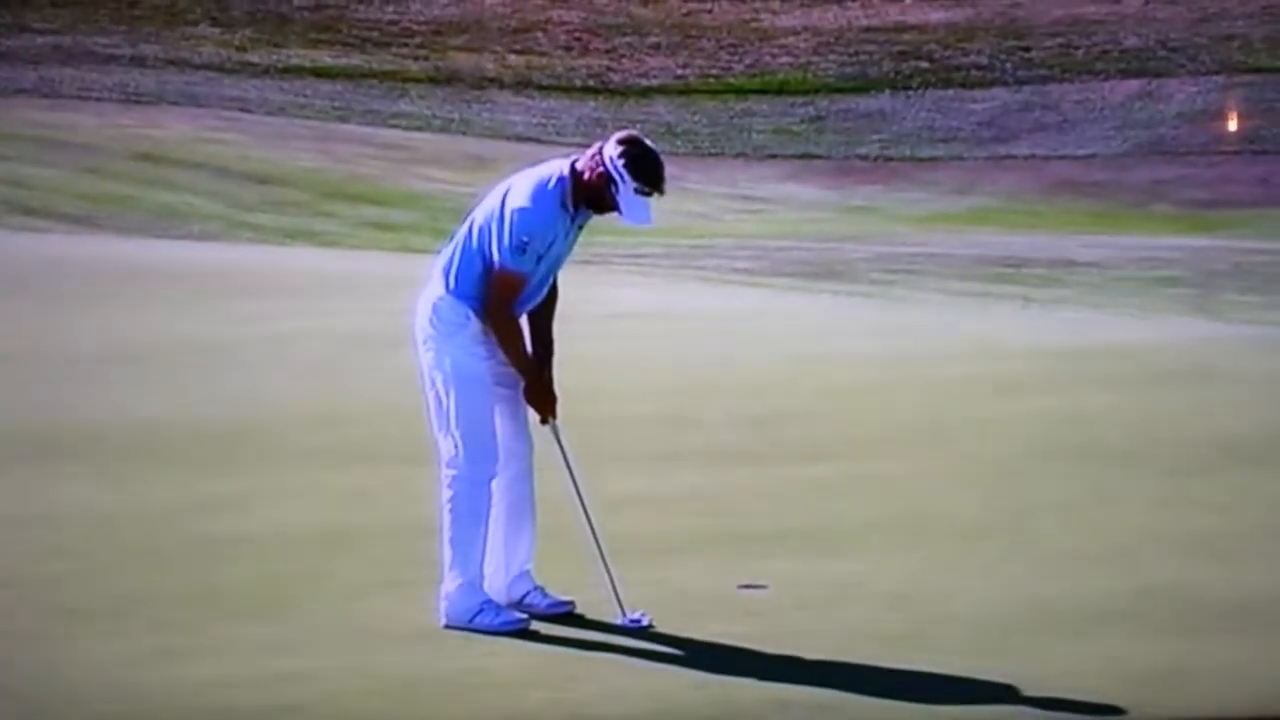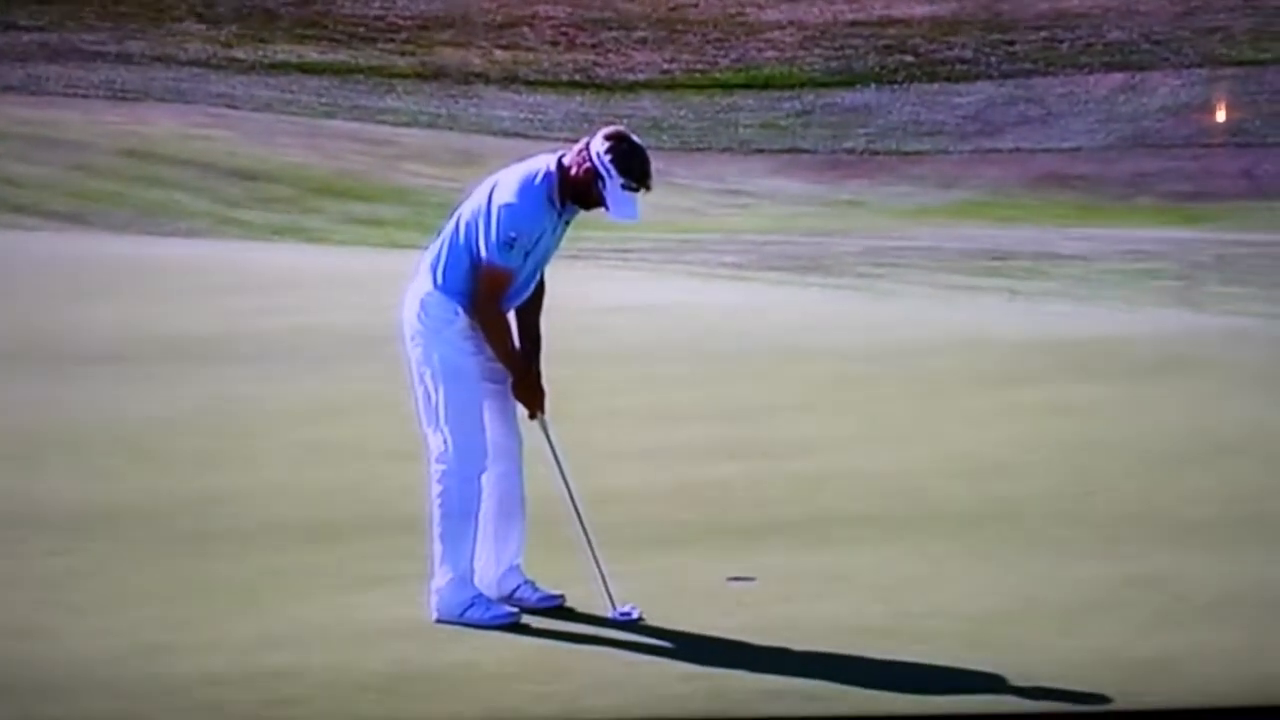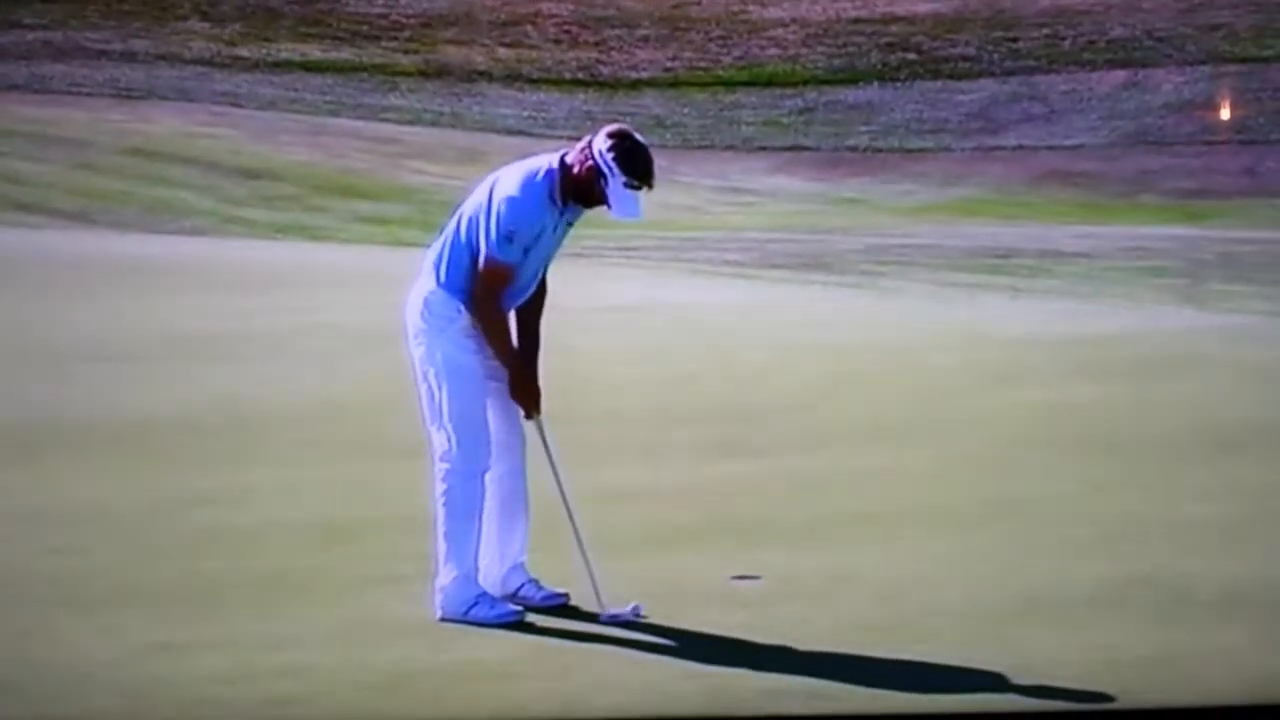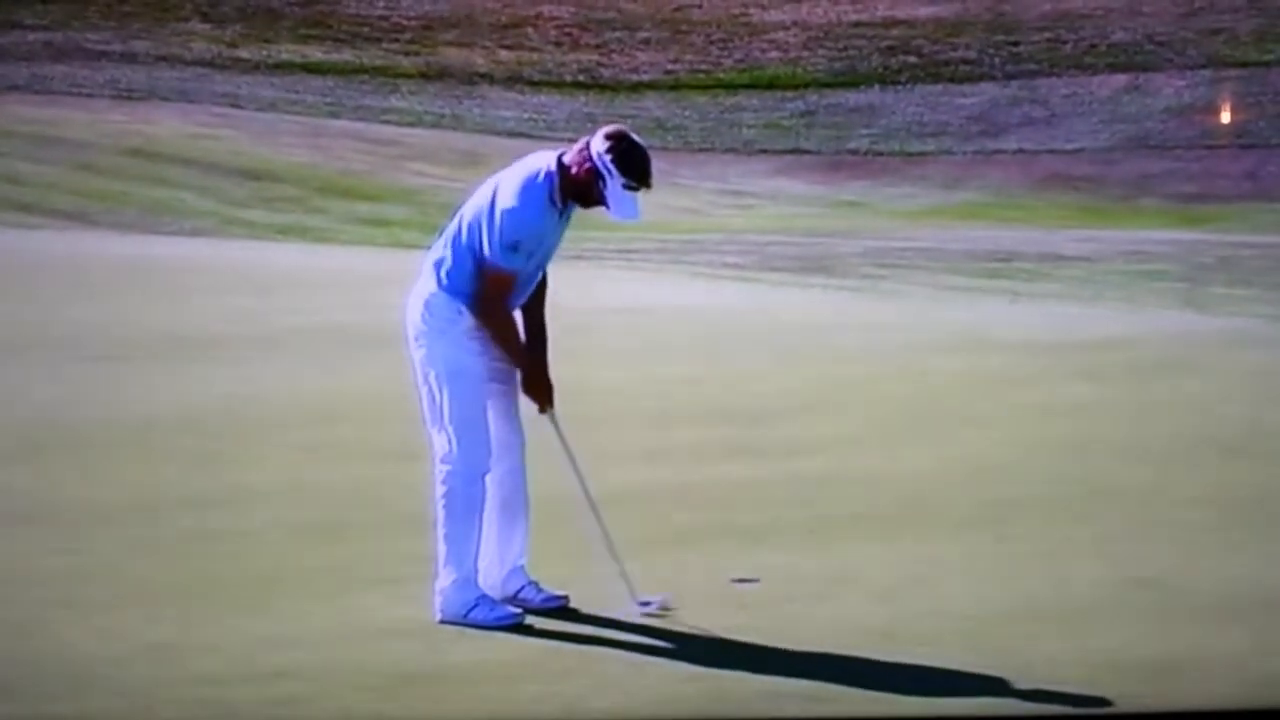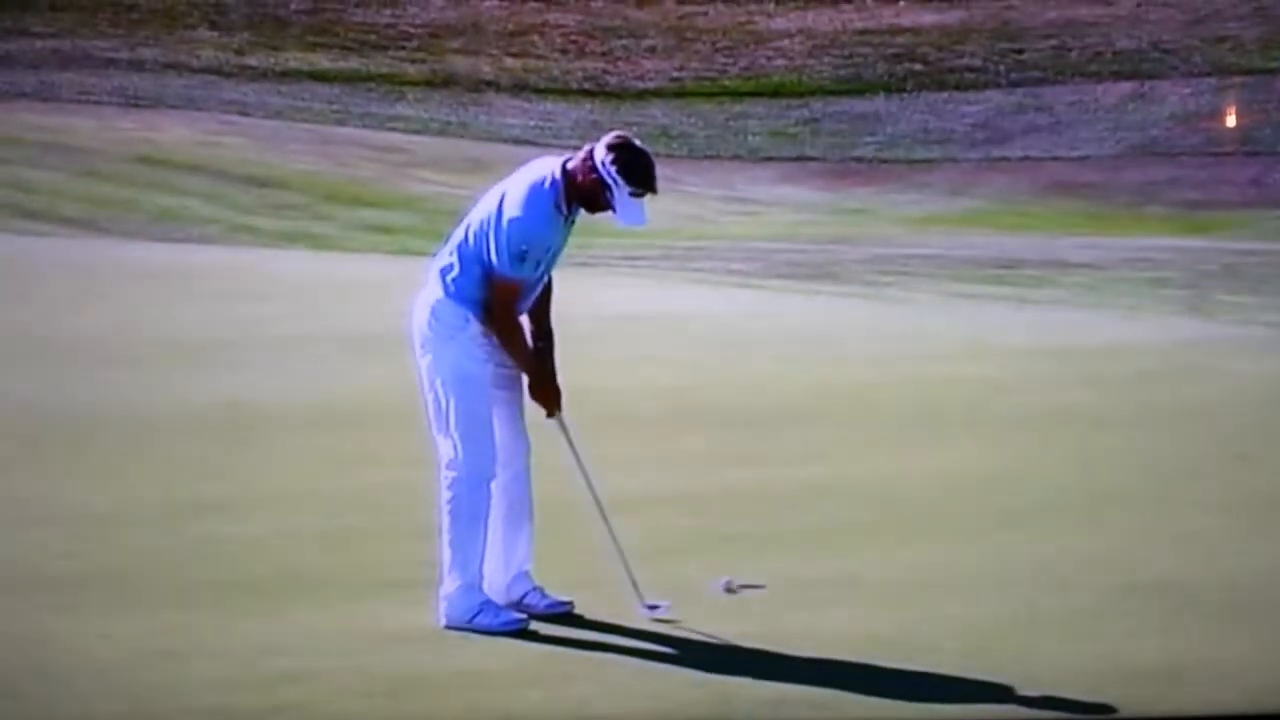
dt=0.5s
person 1, frame 1
left shoulder: (577, 199)
right shoulder: (535, 206)
right elbow: (499, 305)
left wrist: (544, 366)
right wrist: (532, 378)
left hip: (488, 323)
right hip: (456, 320)
left knee: (514, 457)
right knee: (473, 461)
left ankle: (510, 582)
right ankle: (462, 597)
person 1, frame 2
left shoulder: (563, 194)
right shoulder: (521, 202)
right elbow: (487, 301)
left wrist: (532, 362)
right wrist: (520, 373)
left hip: (476, 318)
right hip: (444, 316)
left knee: (503, 453)
right knee: (462, 458)
left ankle: (501, 577)
right ankle: (453, 593)
person 1, frame 3
left shoulder: (569, 198)
right shoulder: (522, 199)
right elbow: (486, 295)
left wrist: (529, 362)
right wrist: (517, 372)
left hip: (480, 317)
right hip: (447, 314)
left knee: (507, 450)
right knee: (466, 456)
left ankle: (505, 575)
right ankle: (457, 591)
person 1, frame 4
left shoulder: (562, 188)
right shoulder: (524, 204)
right elbow: (493, 301)
left wrist: (538, 354)
right wrist: (529, 369)
left hip: (479, 317)
right hip: (448, 316)
left knee: (506, 452)
right knee: (467, 457)
left ankle: (505, 578)
right ankle: (457, 593)
person 1, frame 5
left shoulder: (561, 183)
right shoulder: (532, 213)
right elbow: (503, 310)
left wrist: (545, 353)
right wrist: (537, 373)
left hip: (485, 323)
right hip: (454, 322)
left knee: (511, 457)
right knee: (472, 463)
left ankle: (509, 583)
right ankle: (461, 598)
